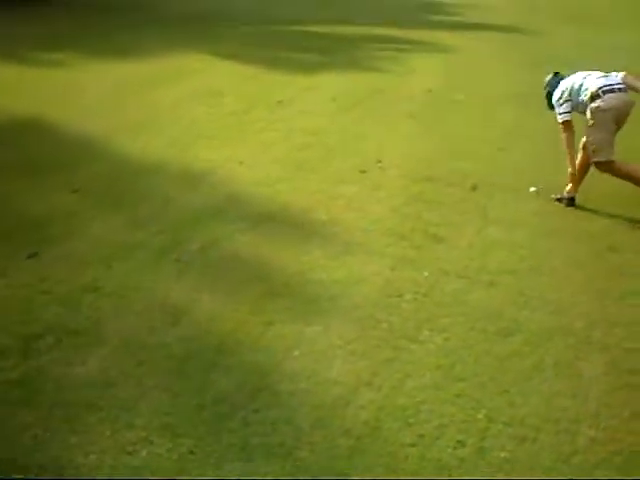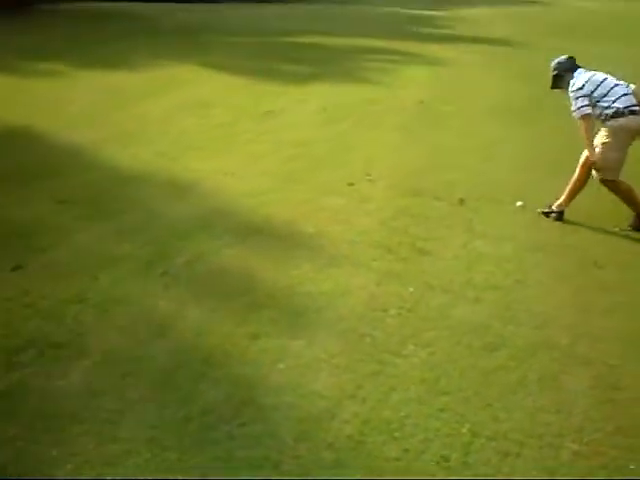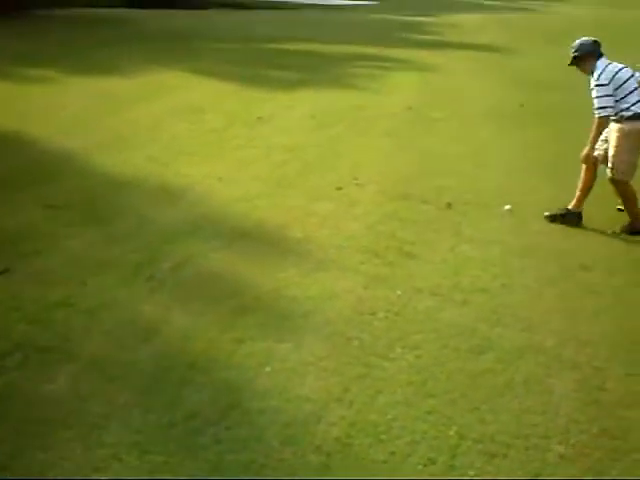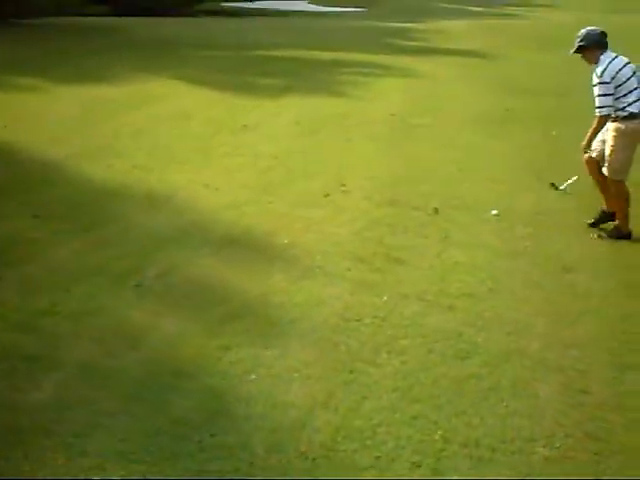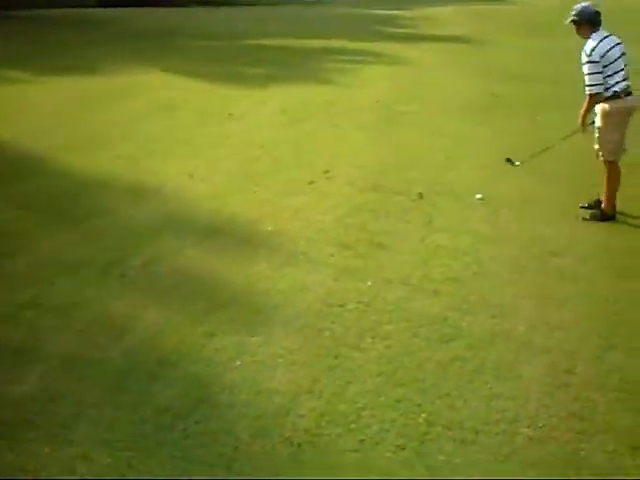
dt=0.2s
person 1, frame 1
left shoulder: (559, 93)
right shoulder: (587, 77)
left elbow: (567, 130)
right elbow: (623, 77)
left wrist: (571, 164)
left hip: (604, 103)
right hip: (624, 99)
left knee: (601, 161)
right knee: (586, 147)
right ankle: (569, 192)
person 1, frame 2
left shoulder: (576, 85)
right shoulder: (601, 78)
left elbow: (585, 119)
left wrist: (591, 151)
left hip: (618, 124)
left knee: (607, 177)
right knee: (585, 163)
right ankle: (559, 207)
person 1, frame 3
left shoulder: (600, 77)
right shoulder: (617, 68)
left elbow: (602, 116)
left wrist: (590, 148)
left knee: (617, 178)
right knee: (589, 161)
right ankle: (574, 210)
person 1, frame 4
left shoulder: (601, 73)
right shoulder: (622, 61)
left elbow: (603, 114)
left wrist: (588, 139)
right hip: (622, 121)
left knee: (615, 177)
right knee: (591, 160)
left ankle: (622, 228)
right ankle: (610, 210)
person 1, frame 5
left shoulder: (591, 50)
right shoulder: (612, 41)
left elbow: (594, 91)
right elbow: (618, 74)
left wrist: (583, 115)
left hip: (612, 105)
right hip: (623, 100)
left knee: (609, 158)
right knee: (604, 154)
left ankle: (607, 209)
right ankle: (606, 199)
